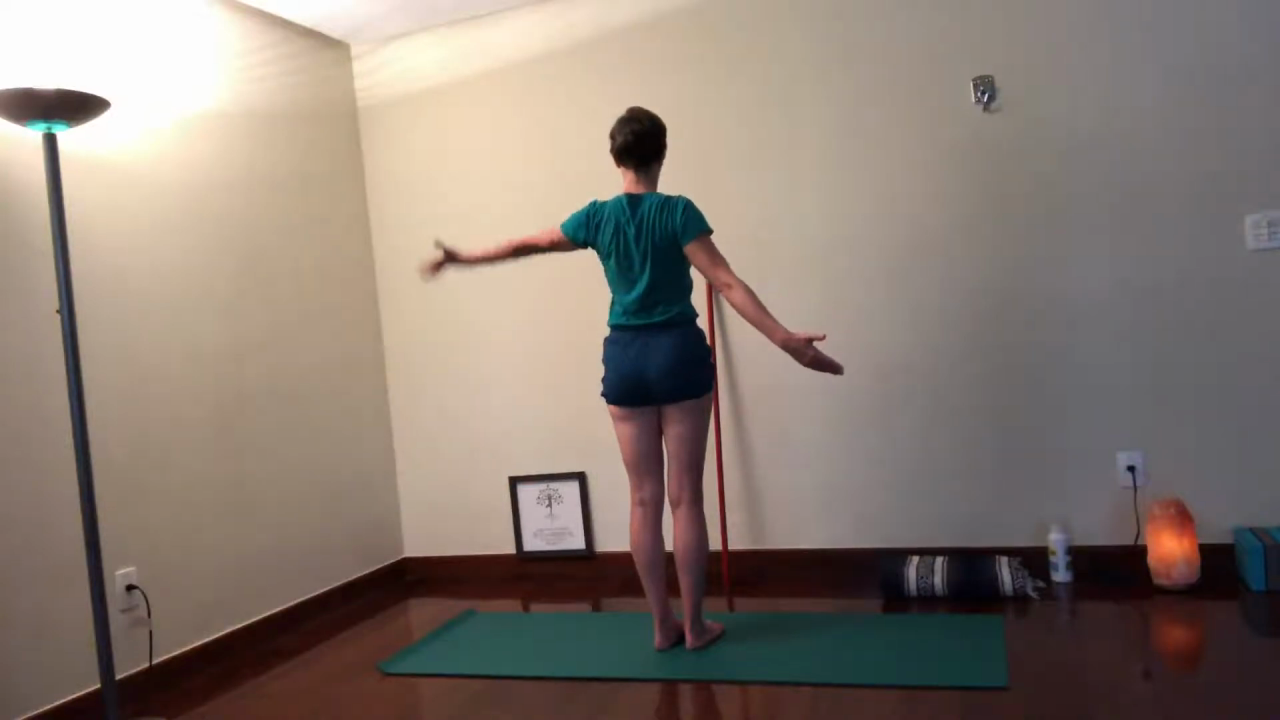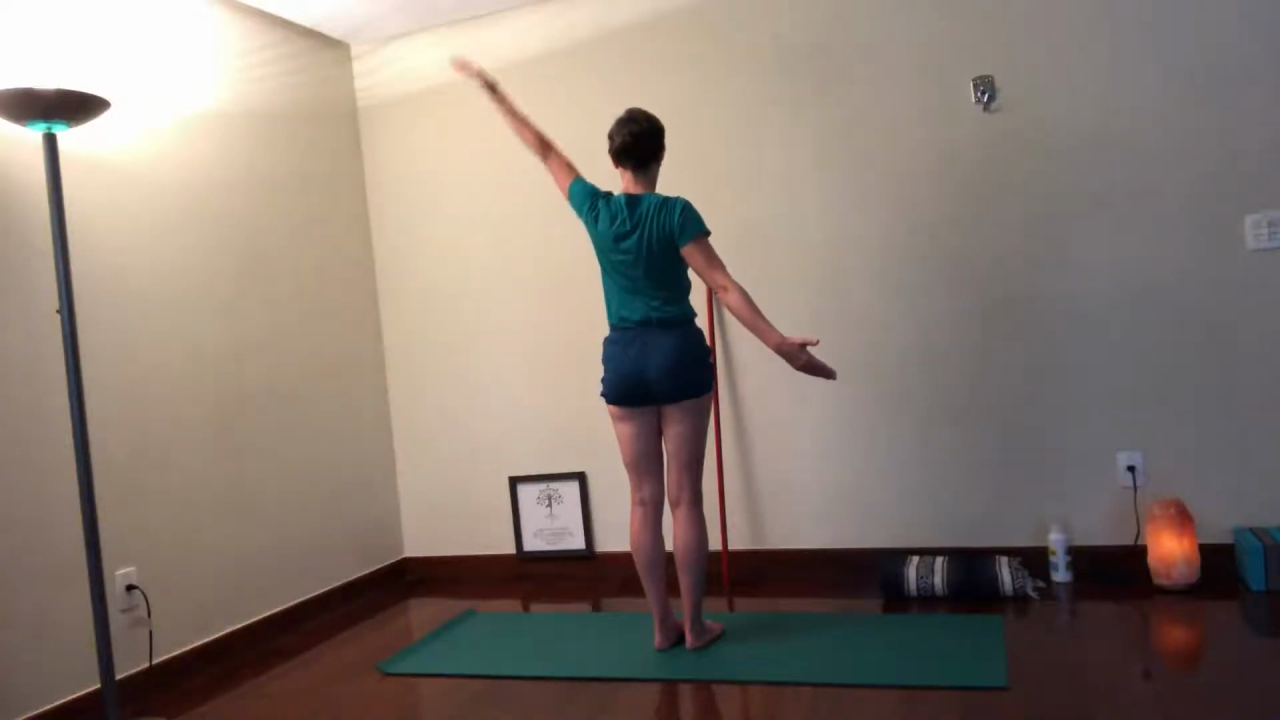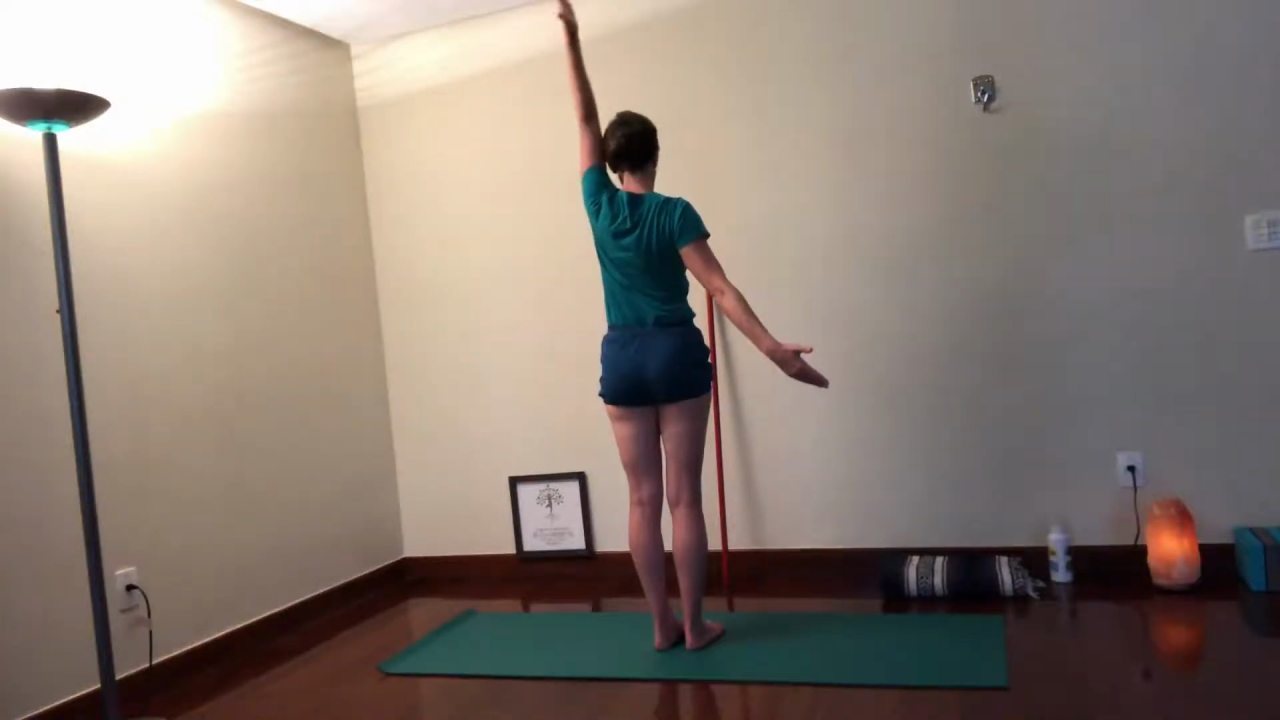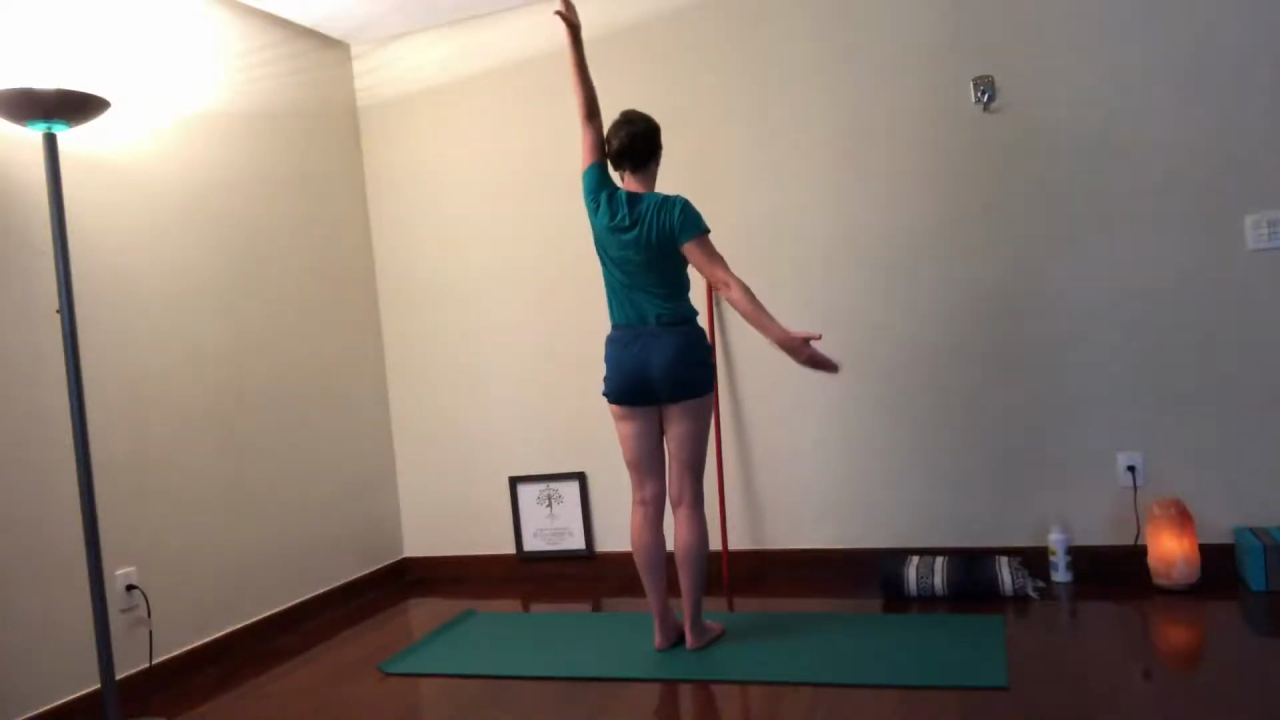
dt=0.5s
person 1, frame 1
left shoulder: (597, 218)
right shoulder: (678, 212)
left elbow: (525, 244)
right elbow: (727, 283)
left wrist: (460, 258)
right wrist: (786, 339)
left hip: (623, 358)
right hip: (678, 352)
left knee: (644, 499)
right knee: (686, 497)
left ankle: (663, 624)
right ankle: (695, 624)
person 1, frame 2
left shoulder: (596, 210)
right shoulder: (675, 213)
left elbow: (544, 150)
right elbow: (722, 286)
left wrist: (490, 87)
right wrist: (781, 344)
left hip: (623, 359)
right hip: (677, 354)
left knee: (644, 499)
right knee: (685, 498)
left ankle: (662, 625)
right ankle: (696, 625)
person 1, frame 3
left shoulder: (599, 205)
right shoulder: (675, 213)
left elbow: (585, 121)
right elbow: (720, 289)
right wrist: (774, 349)
left hip: (620, 359)
right hip: (675, 354)
left knee: (643, 499)
right knee: (685, 498)
left ankle: (663, 625)
right ankle: (695, 625)
person 1, frame 4
left shoulder: (599, 204)
right shoulder: (674, 211)
left elbow: (587, 118)
right elbow: (724, 281)
right wrist: (782, 337)
left hip: (624, 357)
right hip: (677, 353)
left knee: (646, 498)
right knee: (685, 496)
left ankle: (662, 624)
right ankle: (694, 624)
